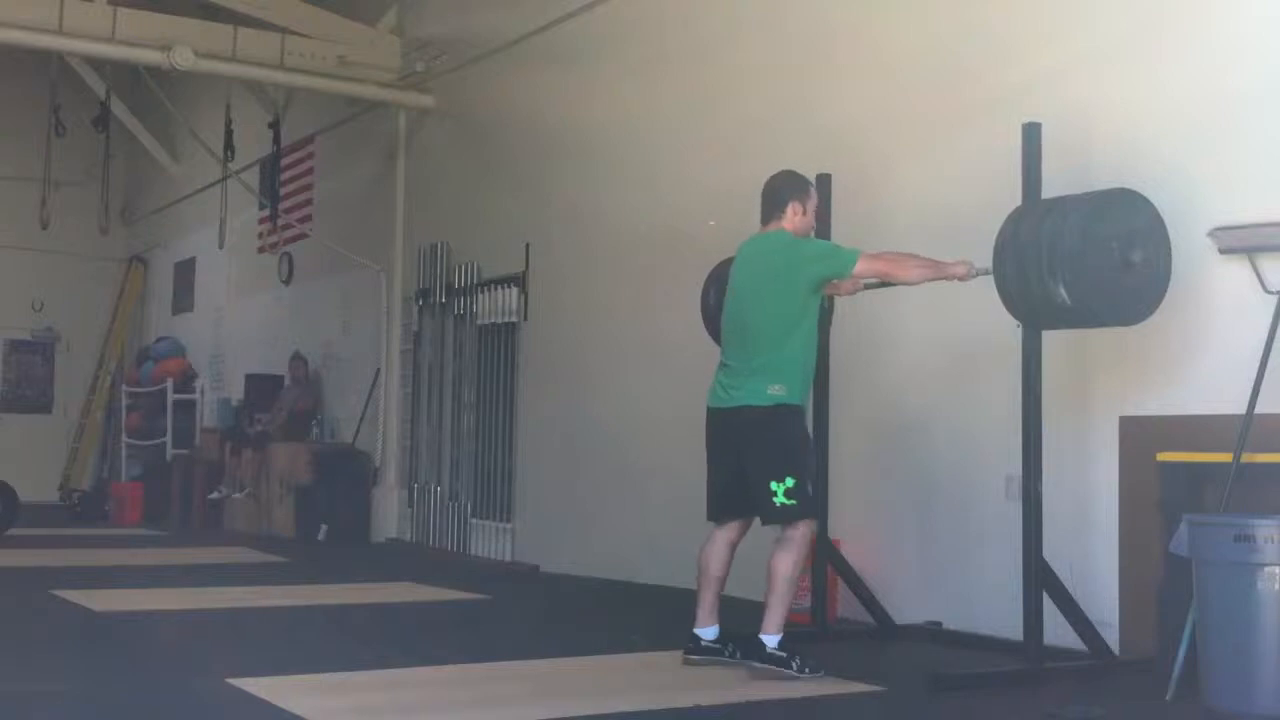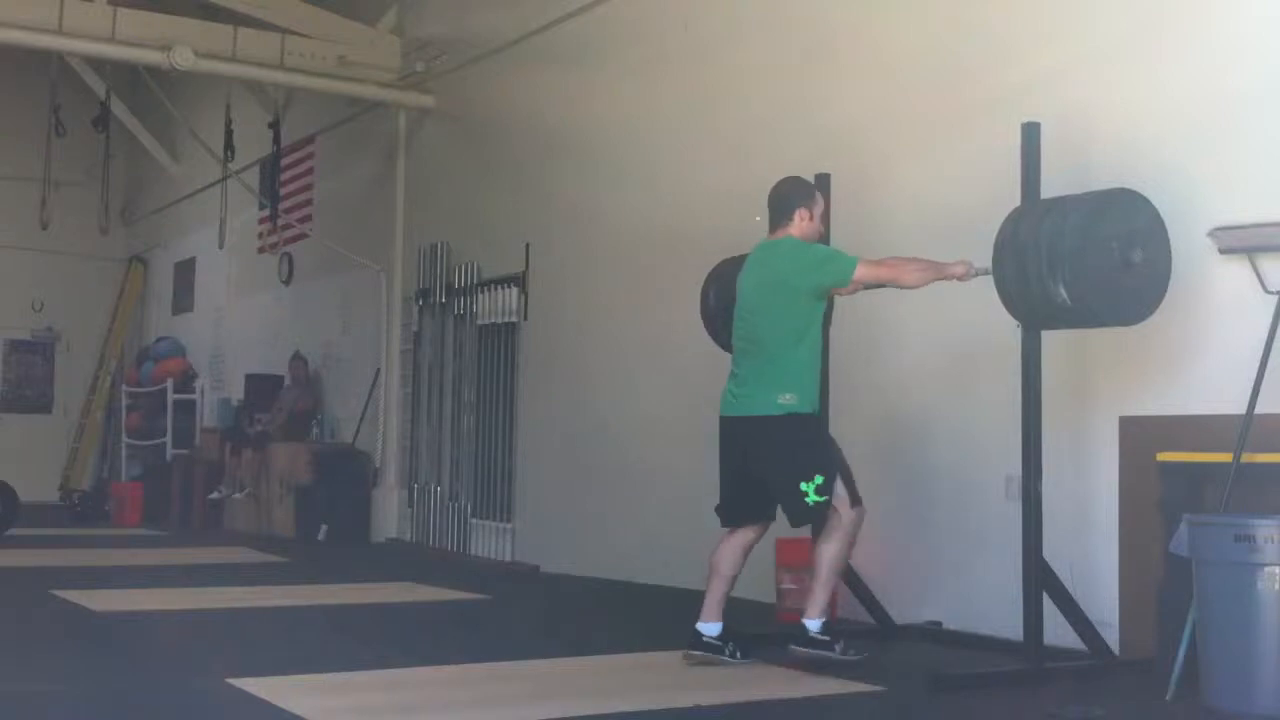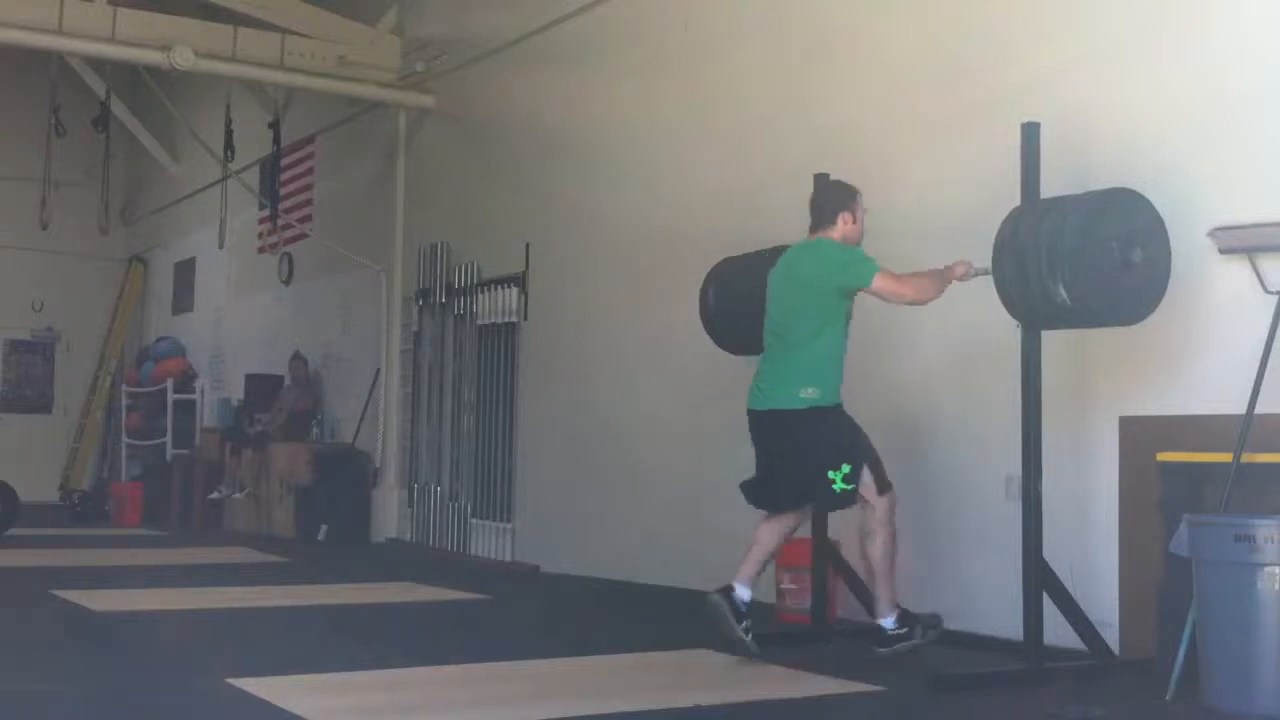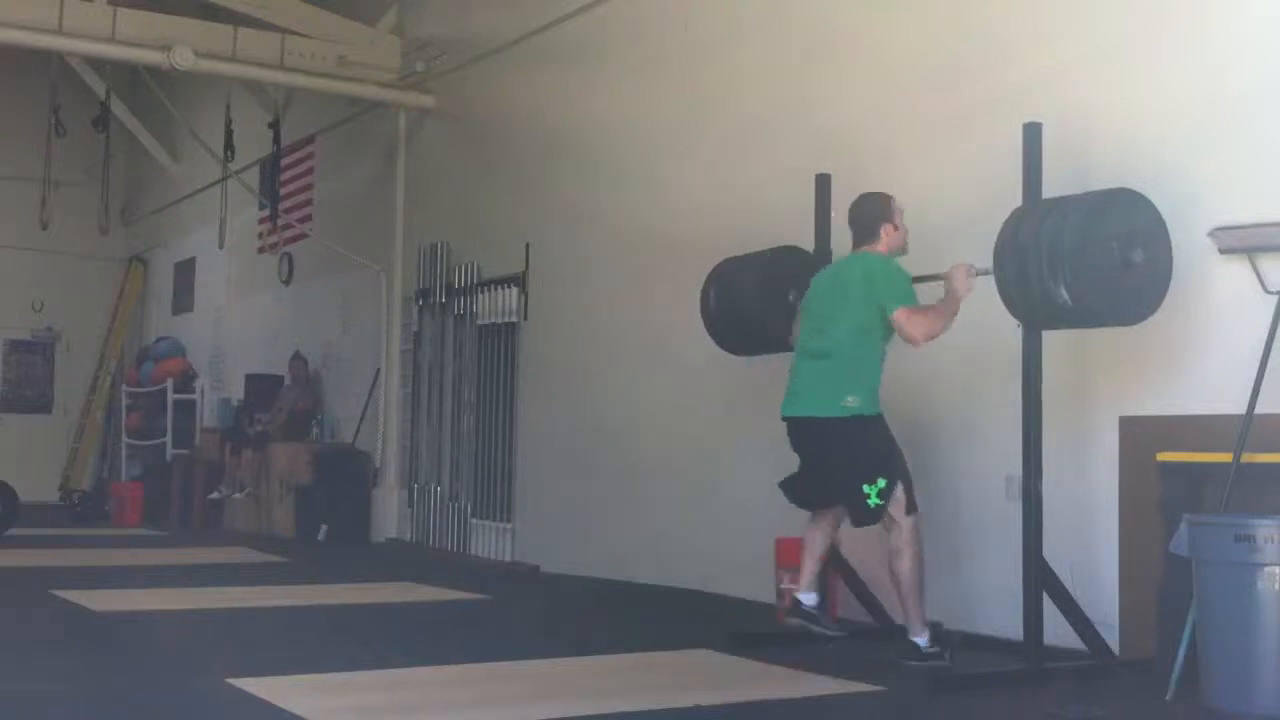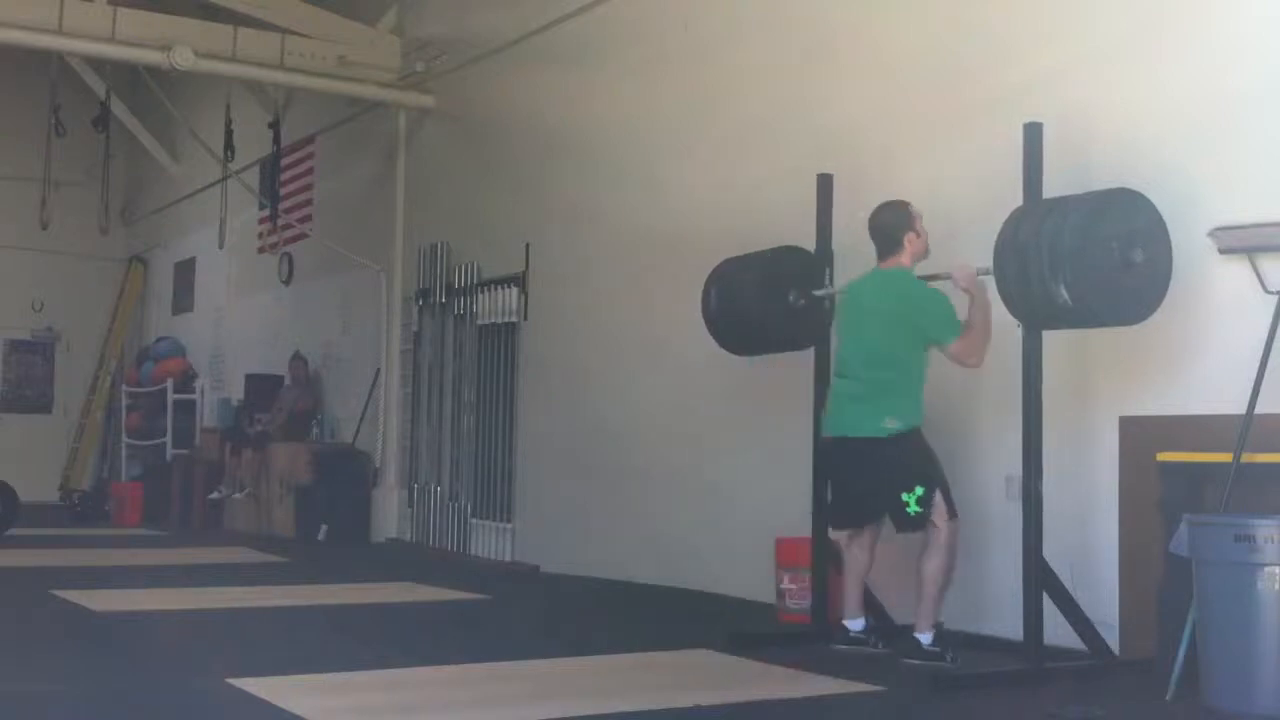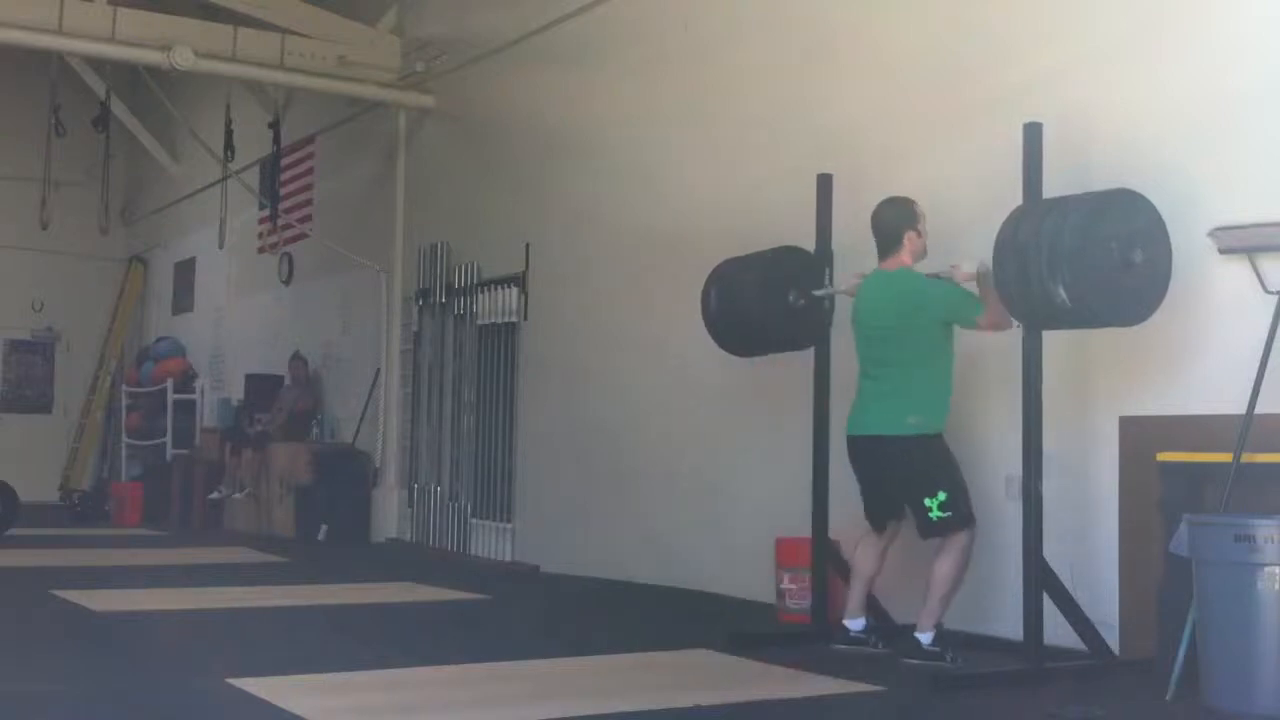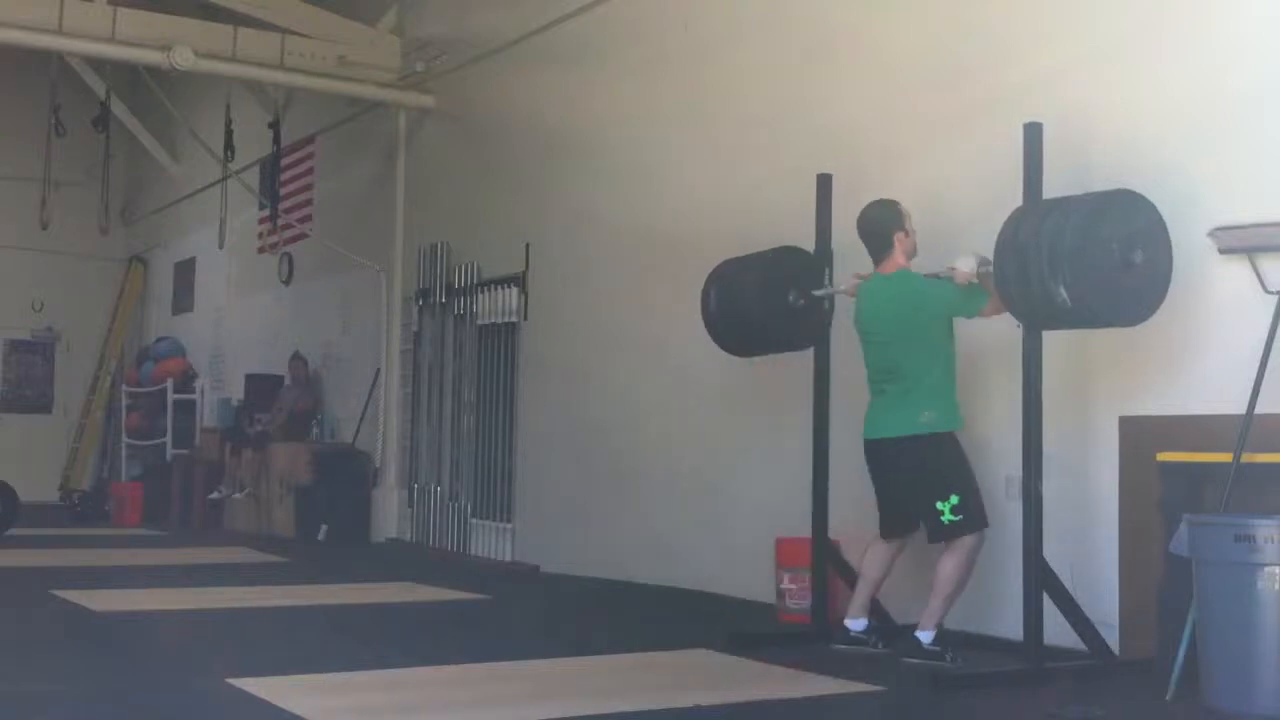
dt=0.1s
person 1, frame 1
left shoulder: (748, 253)
right shoulder: (800, 251)
right elbow: (890, 266)
left wrist: (829, 287)
right wrist: (949, 269)
left hip: (727, 409)
right hip: (770, 409)
left knee: (730, 524)
right knee: (798, 525)
left ankle: (704, 636)
right ankle: (770, 644)
person 1, frame 2
left shoulder: (757, 262)
right shoulder: (805, 258)
right elbow: (889, 272)
left wrist: (831, 289)
right wrist: (948, 270)
left hip: (739, 416)
right hip: (783, 415)
left knee: (746, 526)
right knee: (845, 514)
left ankle: (707, 632)
right ankle: (813, 628)
person 1, frame 3
left shoulder: (788, 263)
right shoulder: (842, 258)
right elbow: (906, 292)
right wrist: (951, 273)
left hip: (766, 407)
right hip: (808, 406)
left knee: (790, 509)
right knee: (878, 504)
left ankle: (738, 593)
right ankle: (892, 622)
person 1, frame 4
left shoulder: (827, 275)
right shoulder: (884, 274)
left elbow: (799, 331)
right elbow: (919, 330)
right wrist: (955, 292)
left hip: (801, 413)
right hip: (846, 415)
left knee: (829, 505)
right knee: (902, 521)
left ankle: (805, 600)
right ankle: (920, 640)
person 1, frame 5
left shoulder: (854, 292)
right shoulder: (924, 298)
right elbow: (971, 355)
right wrist: (977, 295)
left hip: (837, 435)
right hip: (889, 436)
left knee: (860, 527)
right knee: (941, 527)
left ankle: (853, 626)
right ankle: (923, 639)
person 1, frame 6
left shoulder: (863, 293)
right shoulder: (932, 292)
right elbow: (1001, 320)
right wrist: (981, 282)
left hip: (864, 433)
right hip: (912, 436)
left knee: (882, 528)
right knee: (958, 534)
left ankle: (853, 626)
right ankle: (924, 640)
person 1, frame 7
left shoulder: (866, 299)
right shoulder: (931, 292)
right elbow: (1000, 304)
right wrist: (977, 275)
left hip: (881, 437)
right hip: (925, 437)
left knee: (893, 534)
right knee: (965, 536)
left ankle: (855, 626)
right ankle: (924, 639)
